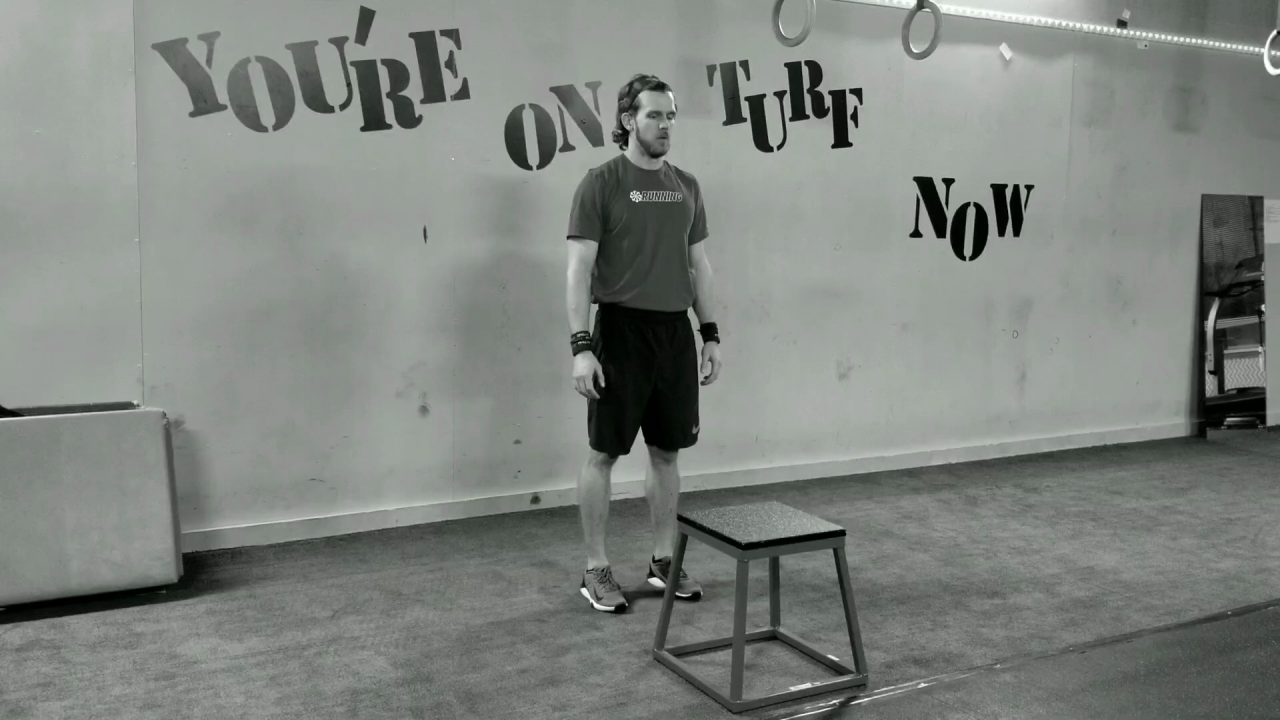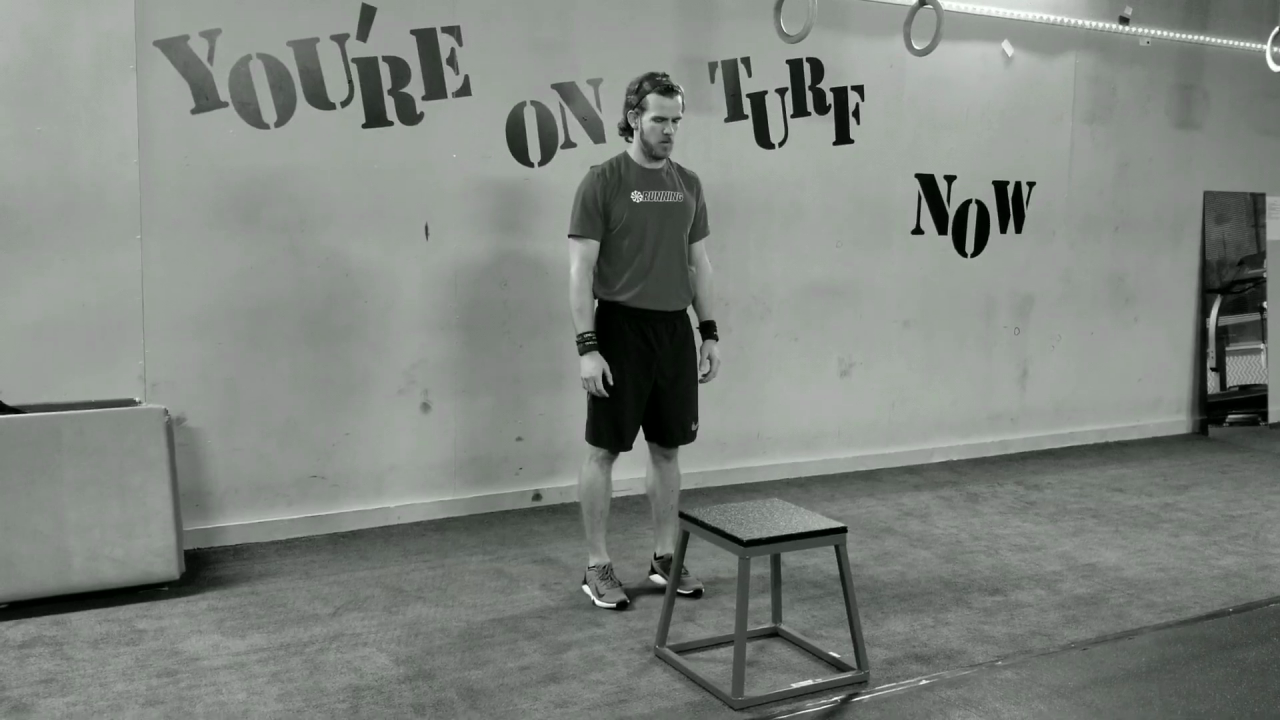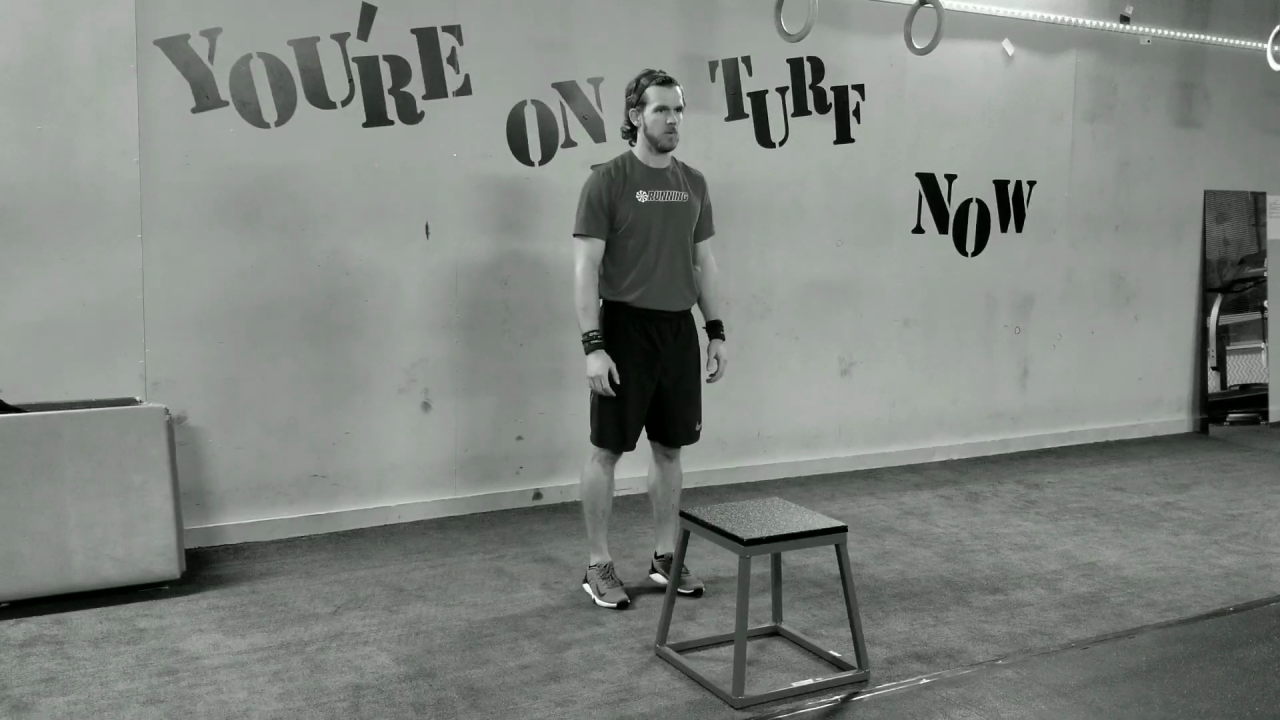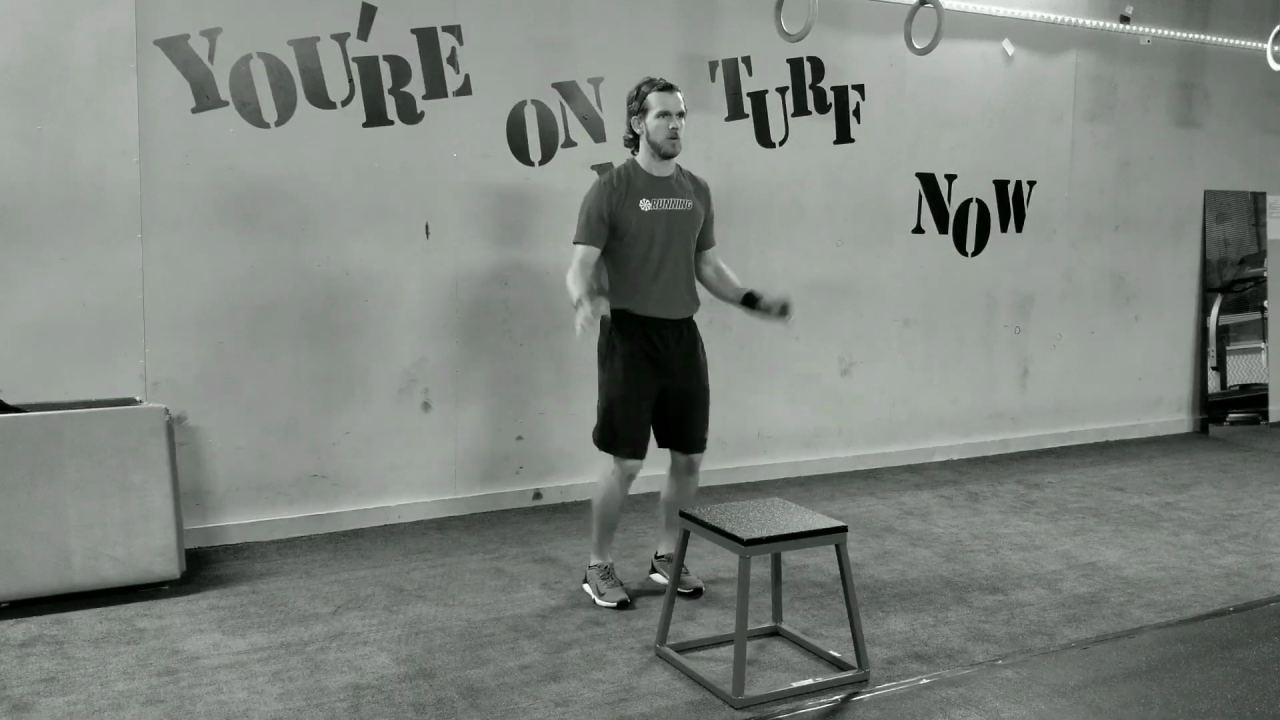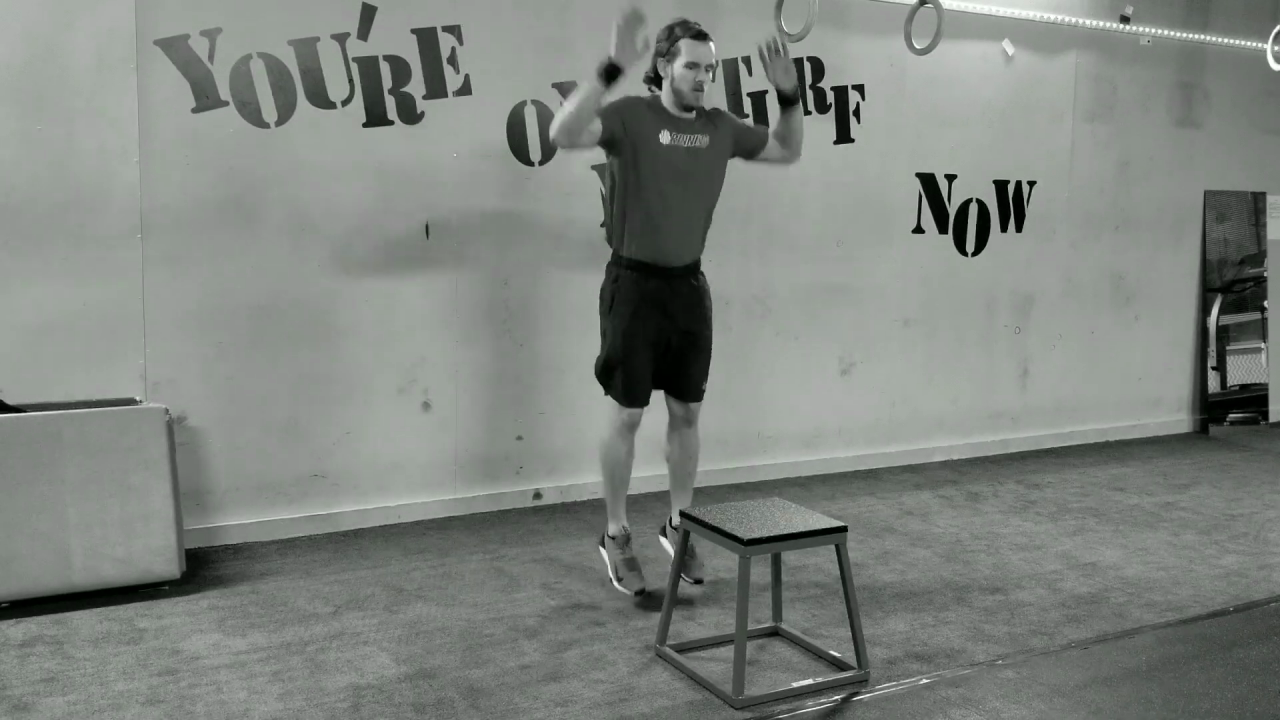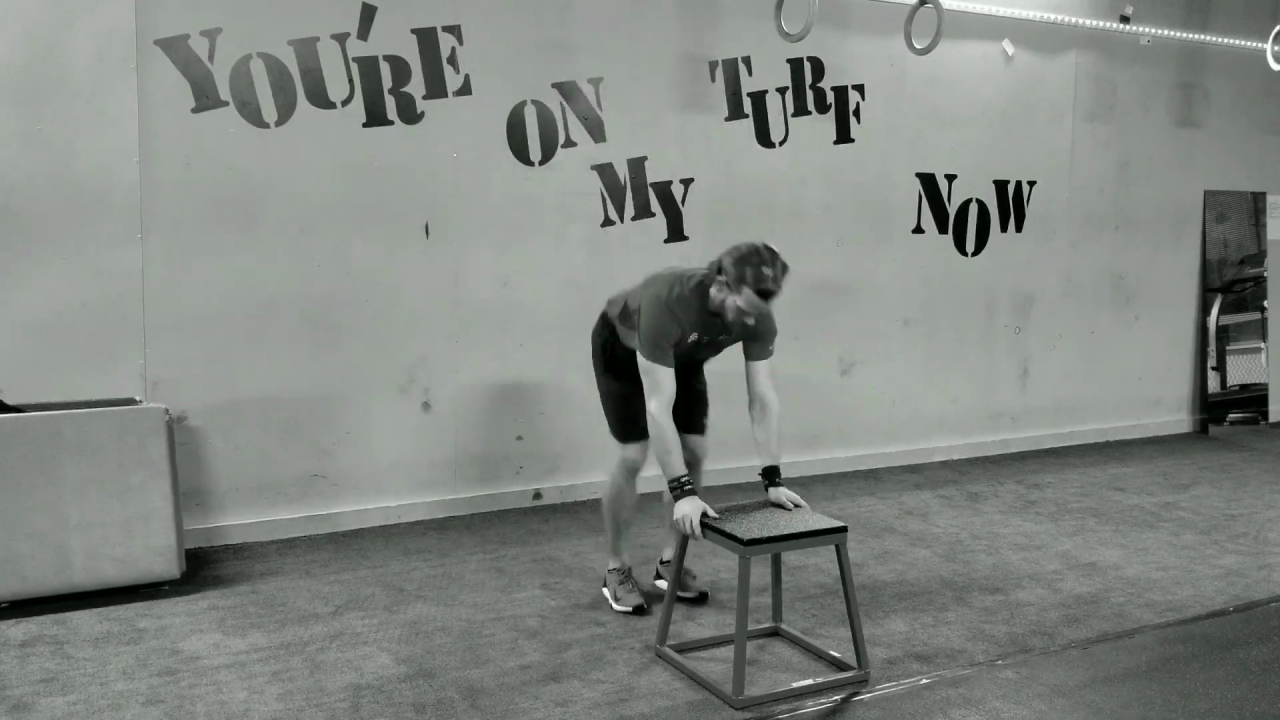
dt=0.5s
person 1, frame 1
left shoulder: (686, 185)
right shoulder: (601, 184)
left elbow: (698, 264)
right elbow: (579, 270)
left wrist: (711, 334)
right wrist: (581, 346)
left hip: (676, 332)
right hip: (622, 331)
left knee: (667, 451)
right knee: (604, 452)
left ankle: (664, 560)
right ankle: (596, 568)
person 1, frame 2
left shoulder: (687, 183)
right shoulder: (602, 182)
left elbow: (699, 261)
right elbow: (581, 269)
left wrist: (709, 332)
right wrist: (587, 346)
left hip: (675, 330)
right hip: (621, 329)
left knee: (667, 447)
right knee: (604, 449)
left ankle: (665, 556)
right ankle: (597, 565)
person 1, frame 3
left shoulder: (693, 183)
right shoulder: (607, 181)
left elbow: (703, 261)
right elbow: (586, 269)
left wrist: (717, 331)
right wrist: (593, 346)
left hip: (679, 331)
right hip: (626, 329)
left knee: (670, 449)
right knee: (607, 450)
left ankle: (666, 556)
right ankle: (598, 564)
person 1, frame 4
left shoulder: (696, 190)
right shoulder: (610, 189)
left elbow: (707, 265)
right elbow: (580, 265)
left wrist: (754, 300)
right wrist: (584, 301)
left hip: (682, 336)
right hip: (630, 338)
left knee: (688, 457)
right knee: (624, 463)
left ankle: (667, 556)
right ankle: (598, 566)
person 1, frame 5
left shoulder: (719, 127)
right shoulder: (629, 116)
left elbow: (788, 151)
right elbow: (562, 133)
left wrist: (787, 90)
right wrist: (612, 68)
left hip: (689, 286)
right hip: (634, 285)
left knee: (685, 413)
right knee: (627, 413)
left ankle: (679, 525)
right ankle: (617, 536)
person 1, frame 6
left shoulder: (759, 313)
right shoulder: (666, 301)
left elbow: (762, 399)
right elbow: (657, 406)
left wrist: (774, 480)
right wrist: (682, 493)
left hip: (684, 353)
right hip: (623, 346)
left knee: (693, 450)
right knee: (631, 454)
left ankle: (671, 562)
right ankle: (617, 570)
